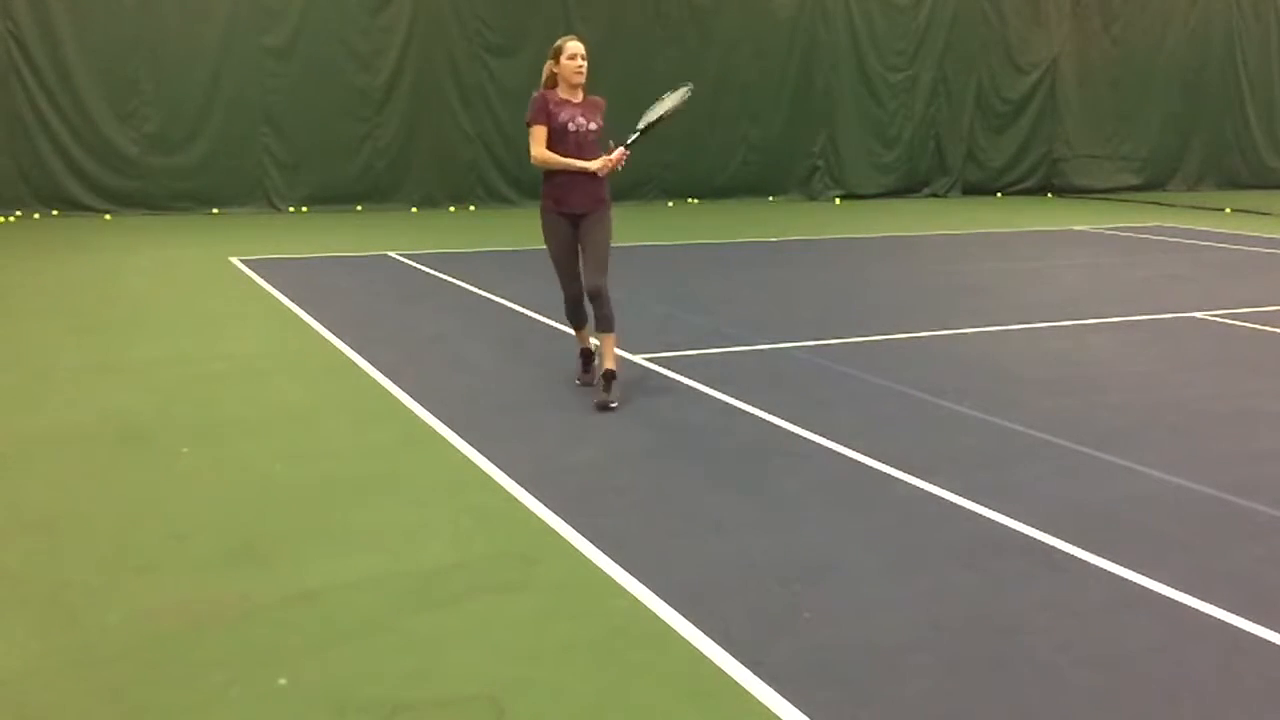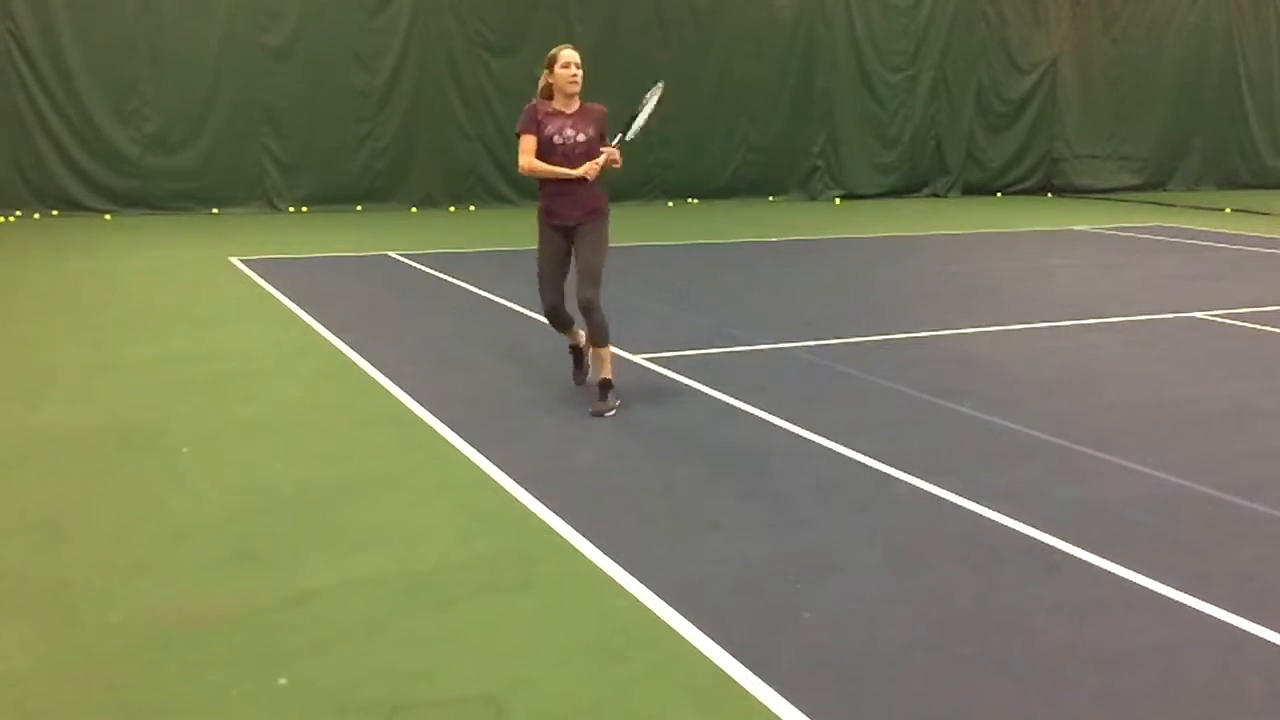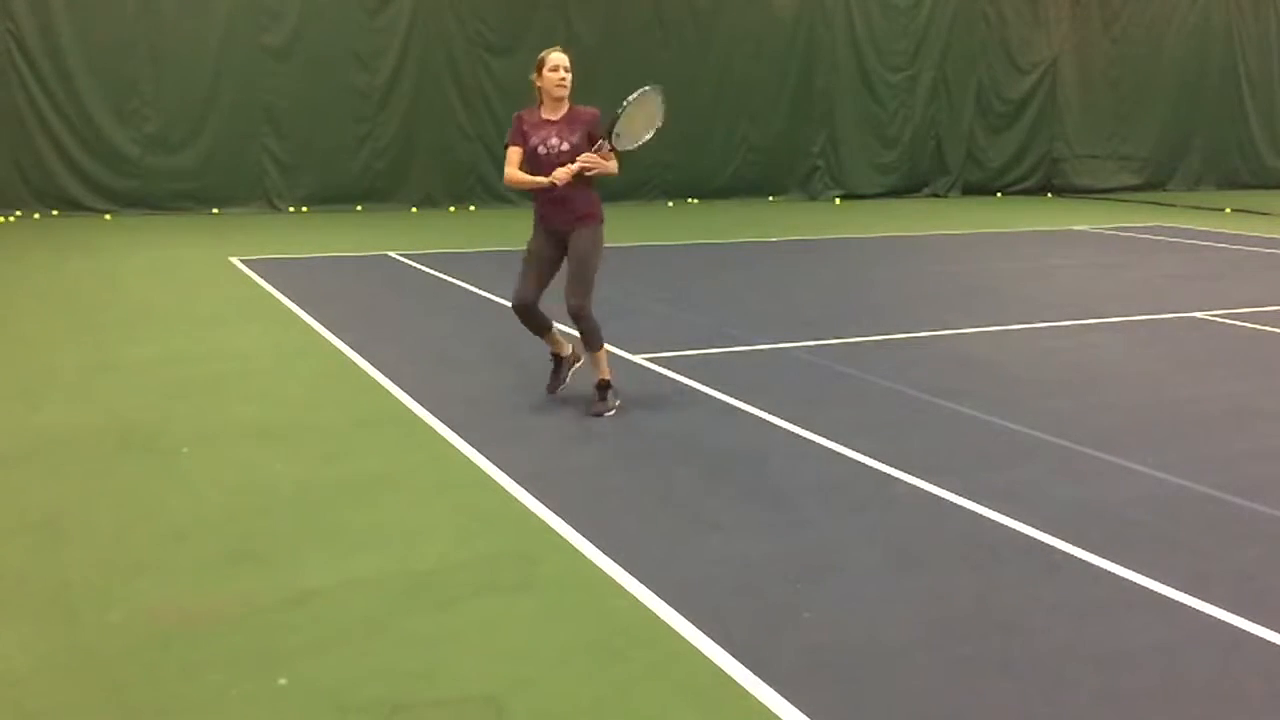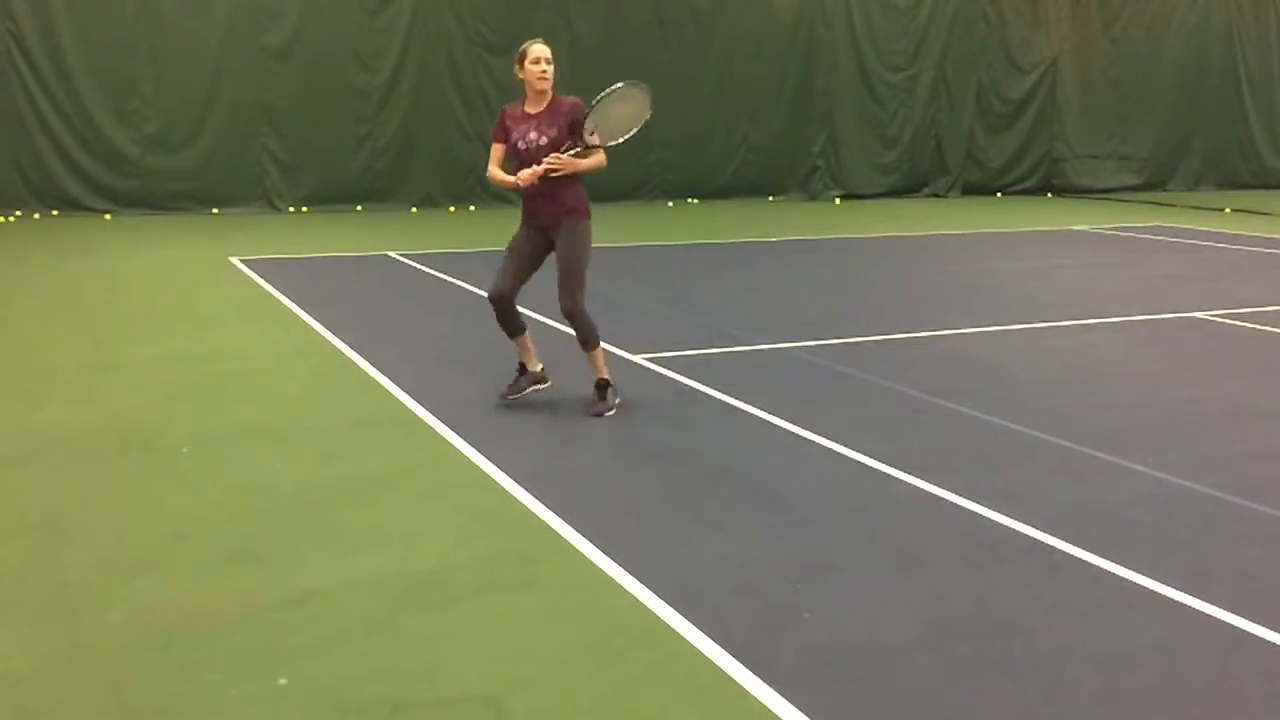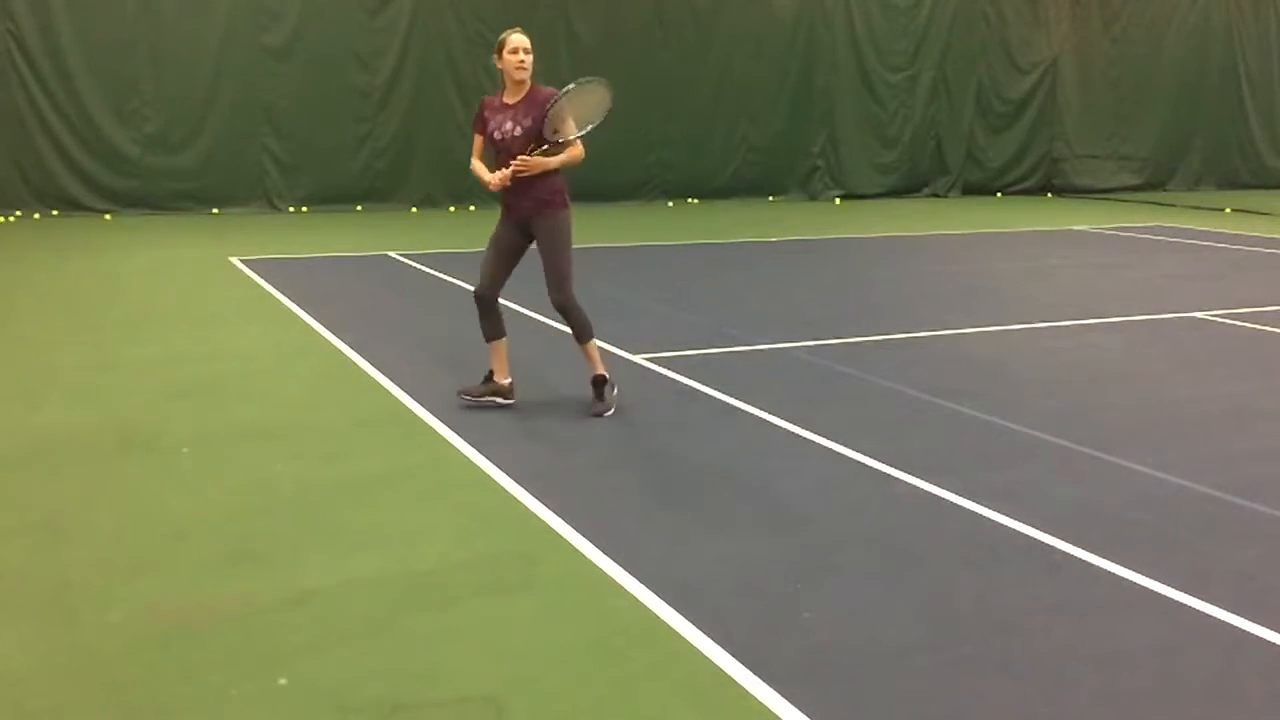
dt=0.1s
person 1, frame 1
left shoulder: (597, 105)
right shoulder: (543, 102)
right elbow: (537, 154)
left wrist: (612, 158)
right wrist: (585, 164)
left hip: (596, 208)
right hip: (557, 209)
left knee: (596, 287)
right knee: (572, 290)
left ankle: (609, 374)
right ankle: (586, 352)
person 1, frame 2
left shoulder: (597, 114)
right shoulder: (535, 113)
left elbow: (614, 160)
right elbow: (526, 163)
left wrist: (610, 158)
right wrist: (572, 171)
left hip: (591, 218)
right hip: (551, 220)
left knee: (588, 299)
right knee: (551, 304)
left ankle: (607, 384)
right ankle: (580, 343)
person 1, frame 3
left shoulder: (588, 117)
right shoulder: (523, 122)
left elbow: (612, 166)
right elbow: (510, 175)
left wrist: (596, 165)
right wrist: (548, 179)
left hip: (584, 223)
right hip: (546, 226)
left knee: (577, 305)
right knee: (523, 302)
left ankle: (605, 384)
right ankle: (563, 353)
person 1, frame 4
left shoulder: (571, 108)
right shoulder: (508, 116)
left elbow: (600, 159)
right elbow: (492, 170)
left wrist: (570, 165)
right wrist: (514, 179)
left hip: (571, 218)
right hip: (533, 221)
left knee: (571, 305)
right knee: (500, 293)
left ankle: (604, 382)
right ankle: (532, 368)
person 1, frame 5
left shoulder: (547, 98)
right shoulder: (488, 107)
left elbow: (577, 151)
right elbow: (475, 159)
left wrist: (543, 164)
right wrist: (489, 177)
left hip: (549, 210)
right hip: (512, 214)
left knee: (562, 298)
right knee: (484, 293)
left ankle: (601, 379)
right ankle: (500, 382)
